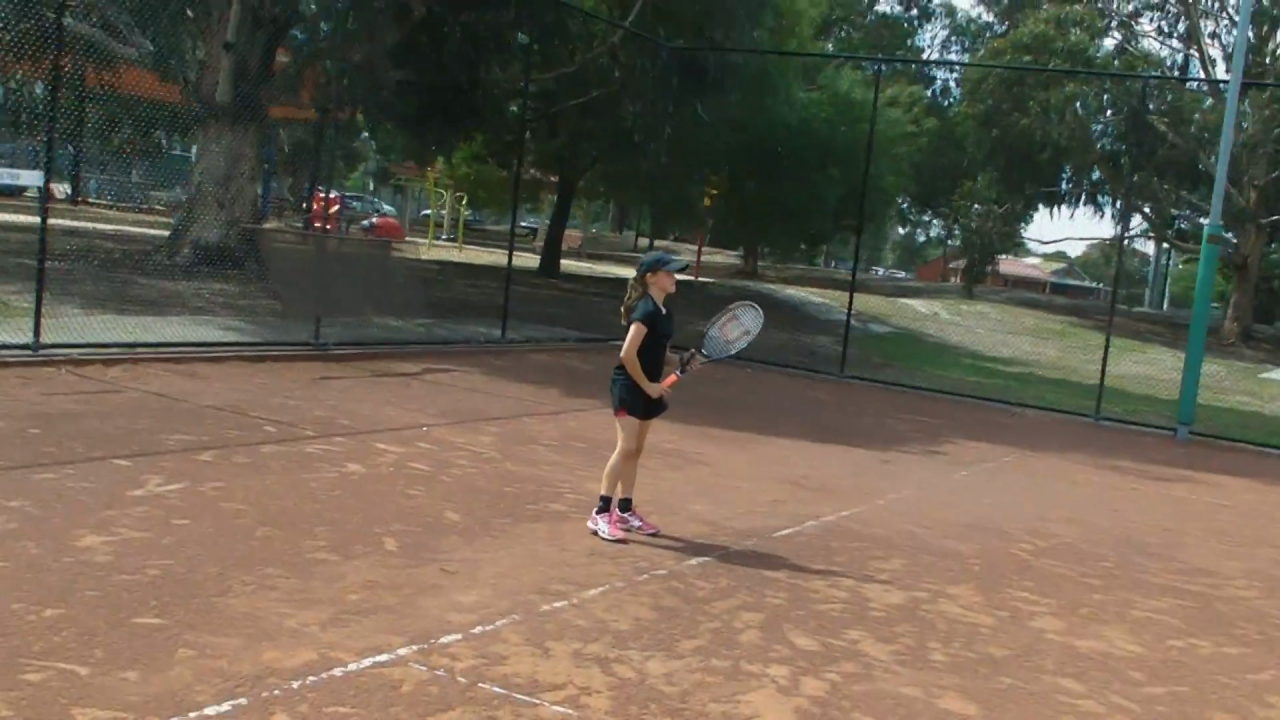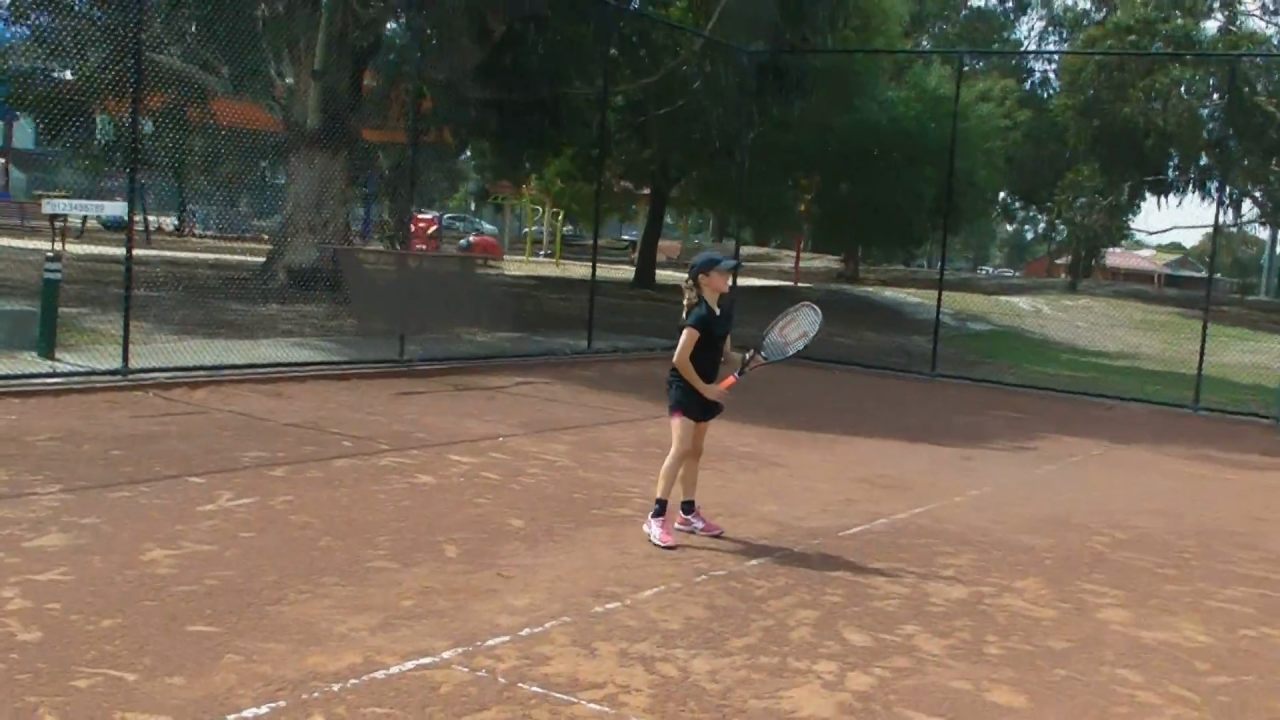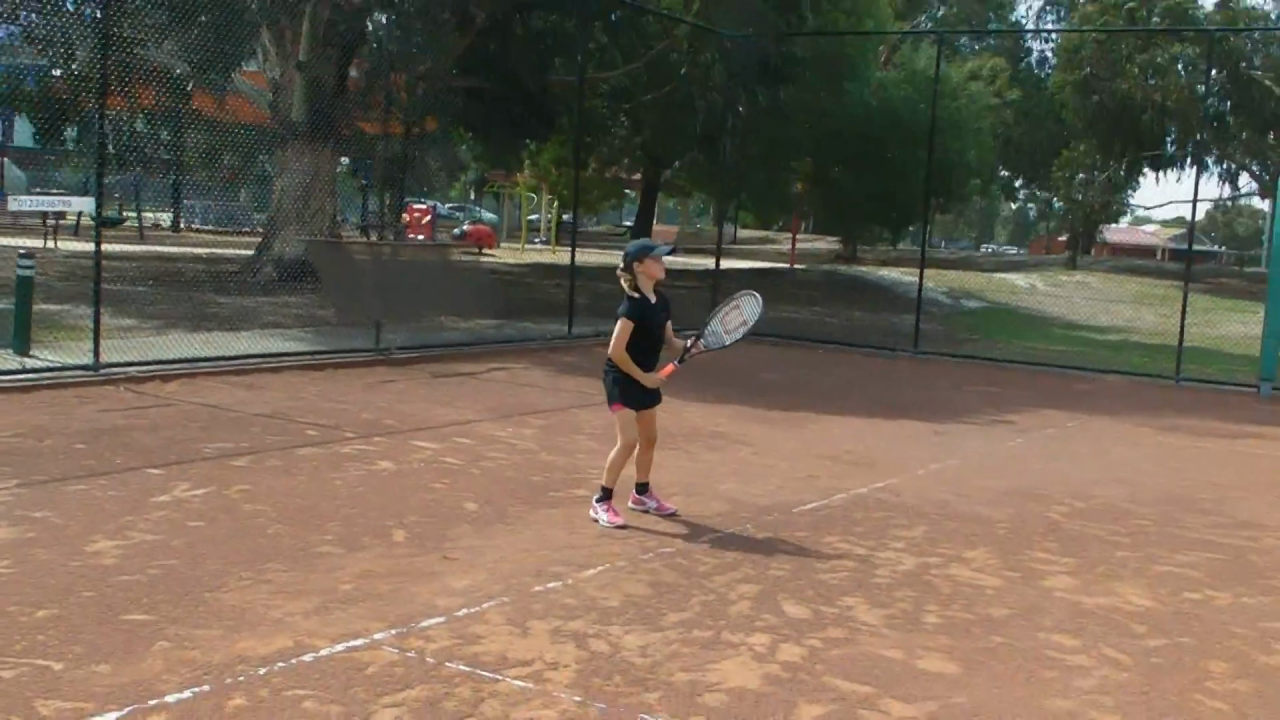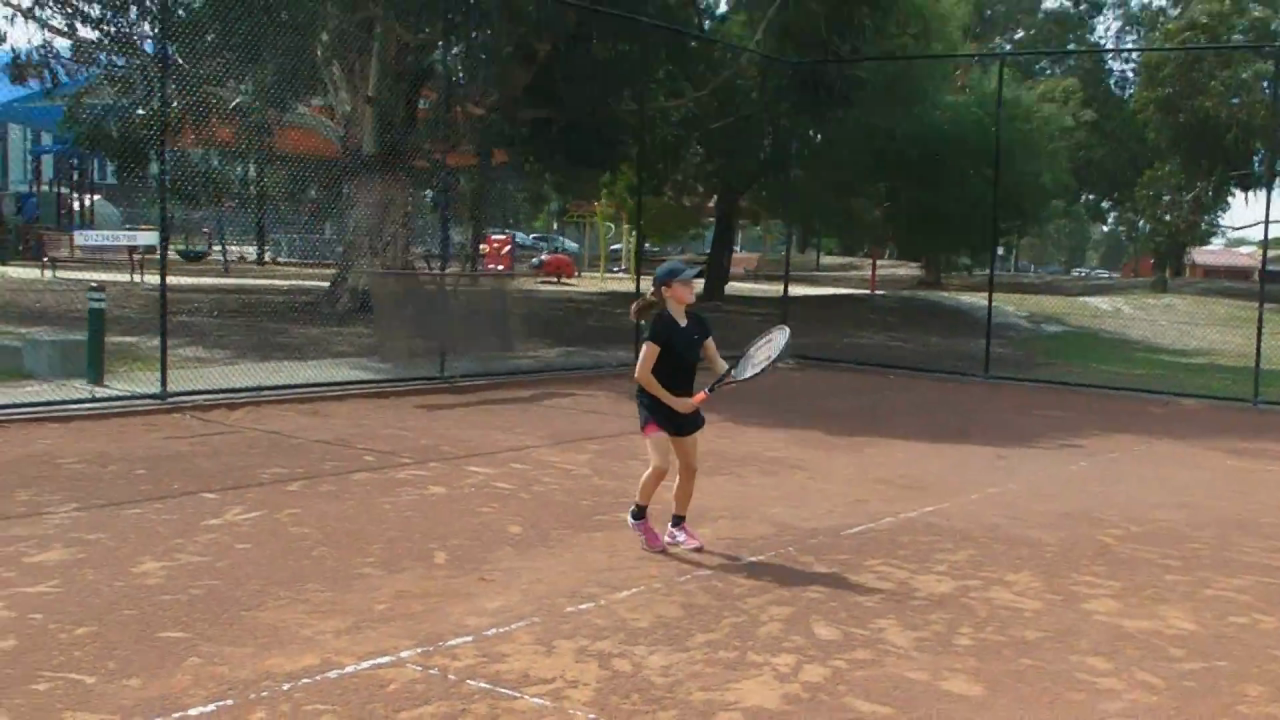
dt=0.3s
person 1, frame 1
left shoulder: (666, 314)
right shoulder: (646, 311)
right elbow: (627, 354)
left wrist: (684, 361)
right wrist: (647, 385)
left hip: (647, 390)
right hip: (629, 386)
left knee: (635, 450)
right knee: (625, 448)
left ankle: (624, 511)
right ankle: (601, 513)
person 1, frame 2
left shoulder: (724, 314)
right shoulder: (699, 315)
left elbow: (724, 353)
right elbow: (680, 358)
left wrist: (745, 360)
right wrist: (703, 387)
left hip: (704, 391)
right hip: (685, 388)
left knee: (695, 451)
right knee: (681, 449)
left ankle: (688, 513)
right ankle: (657, 517)
person 1, frame 3
left shoulder: (661, 301)
right shoulder: (633, 305)
left elbow: (668, 340)
right elbow: (615, 351)
left wrist: (688, 346)
right wrist: (643, 377)
left hip: (646, 379)
right hip: (623, 379)
left knee: (649, 438)
right knee: (628, 441)
left ankle: (642, 494)
right ankle: (602, 502)
person 1, frame 4
left shoulder: (698, 323)
right shoulder: (659, 328)
left elbow: (714, 359)
right elbow: (641, 374)
left wrist: (728, 372)
right wrist: (673, 401)
left hip: (682, 403)
right hip: (656, 403)
left knee: (689, 468)
right knee: (660, 465)
left ankle: (677, 526)
right ankle: (638, 516)
